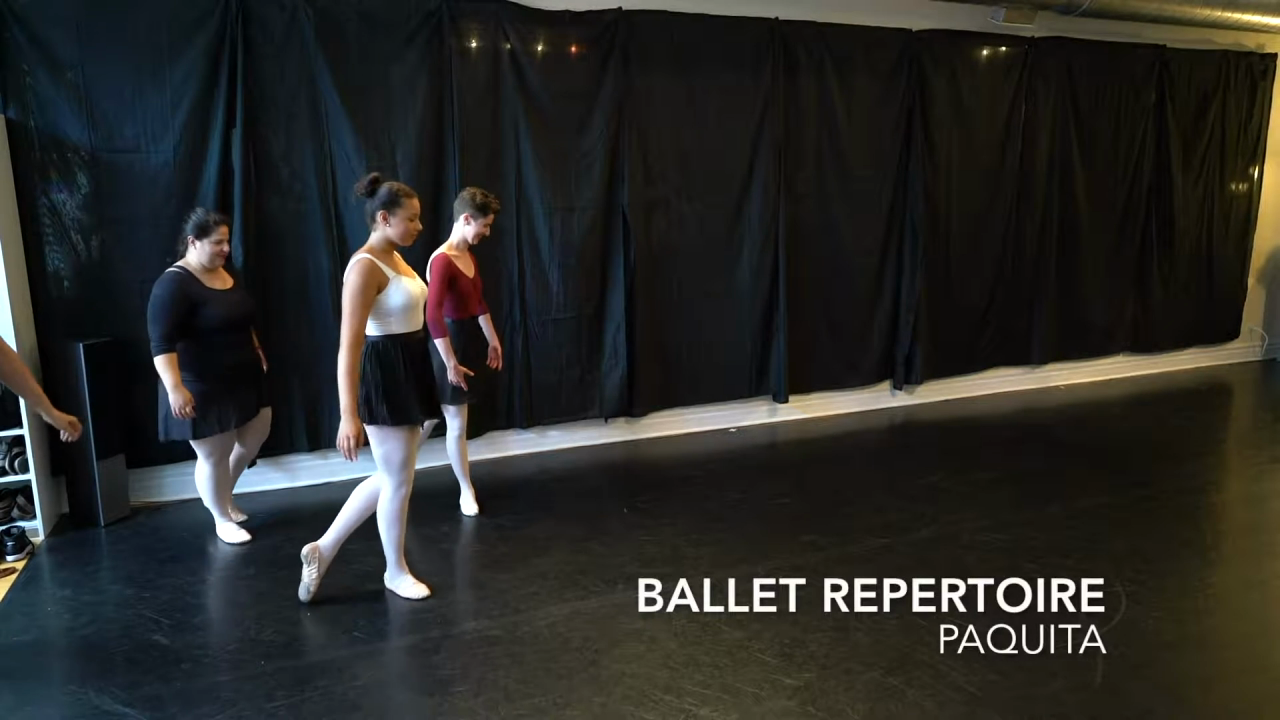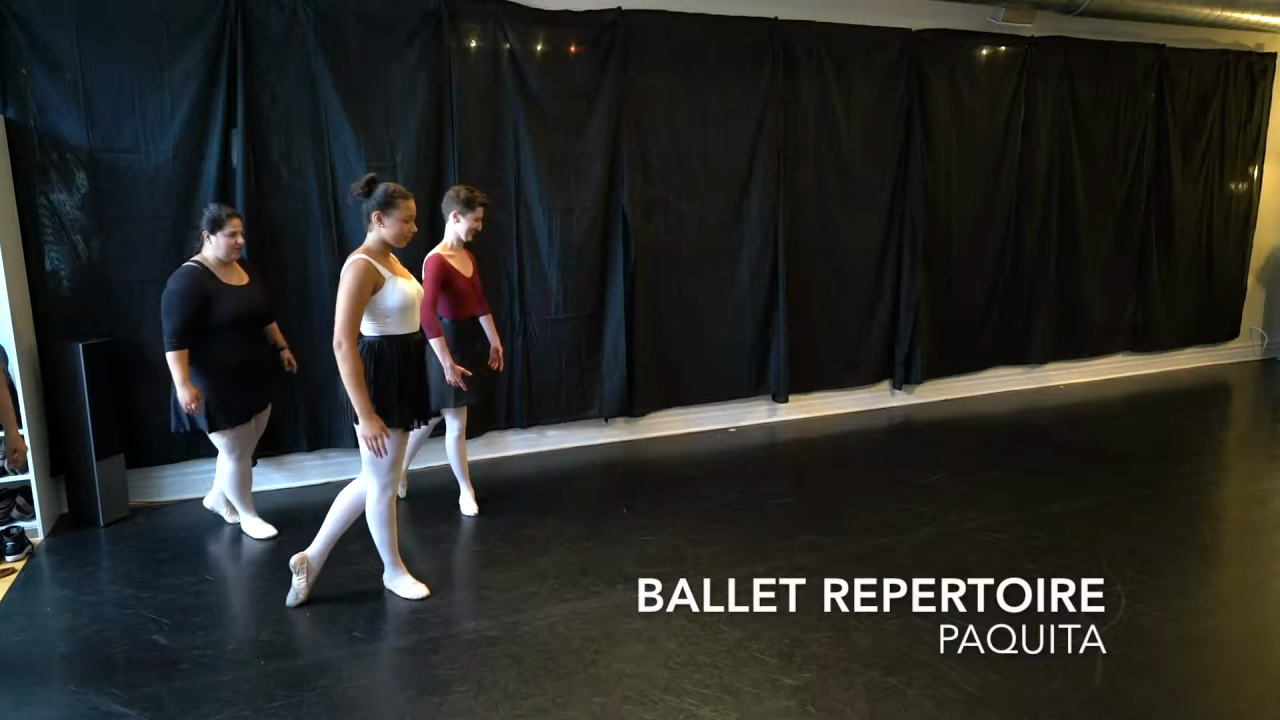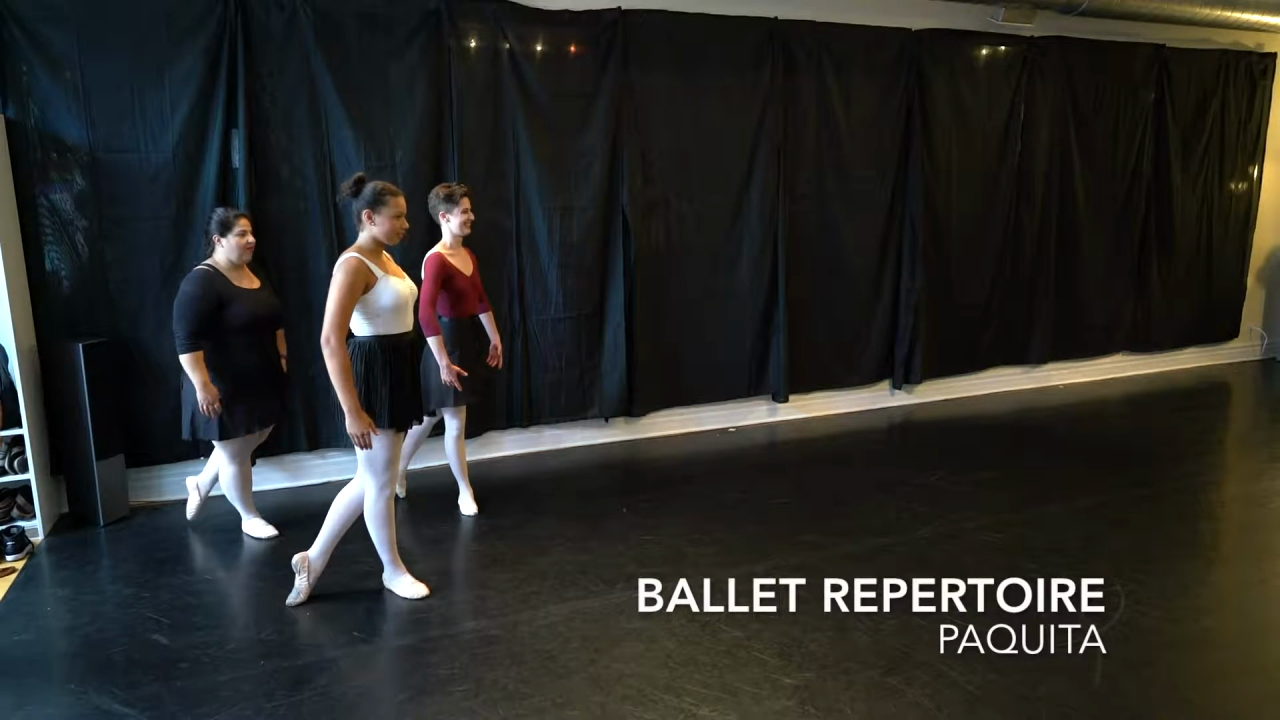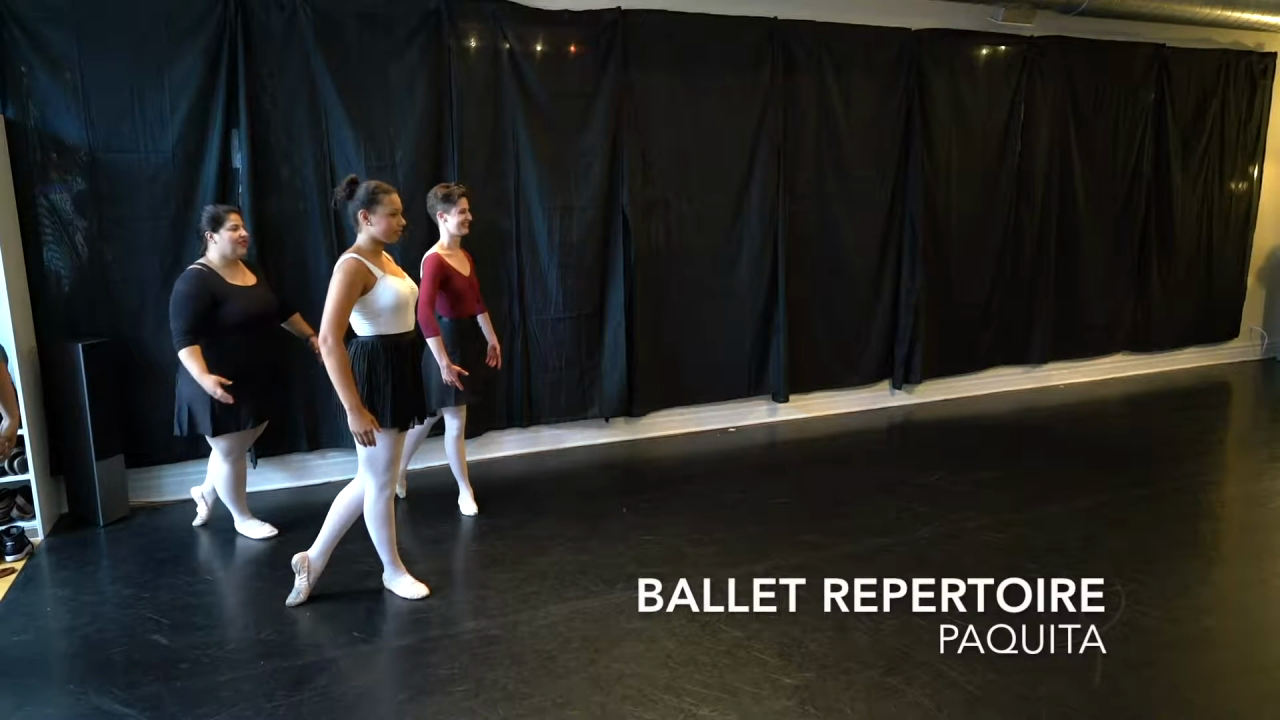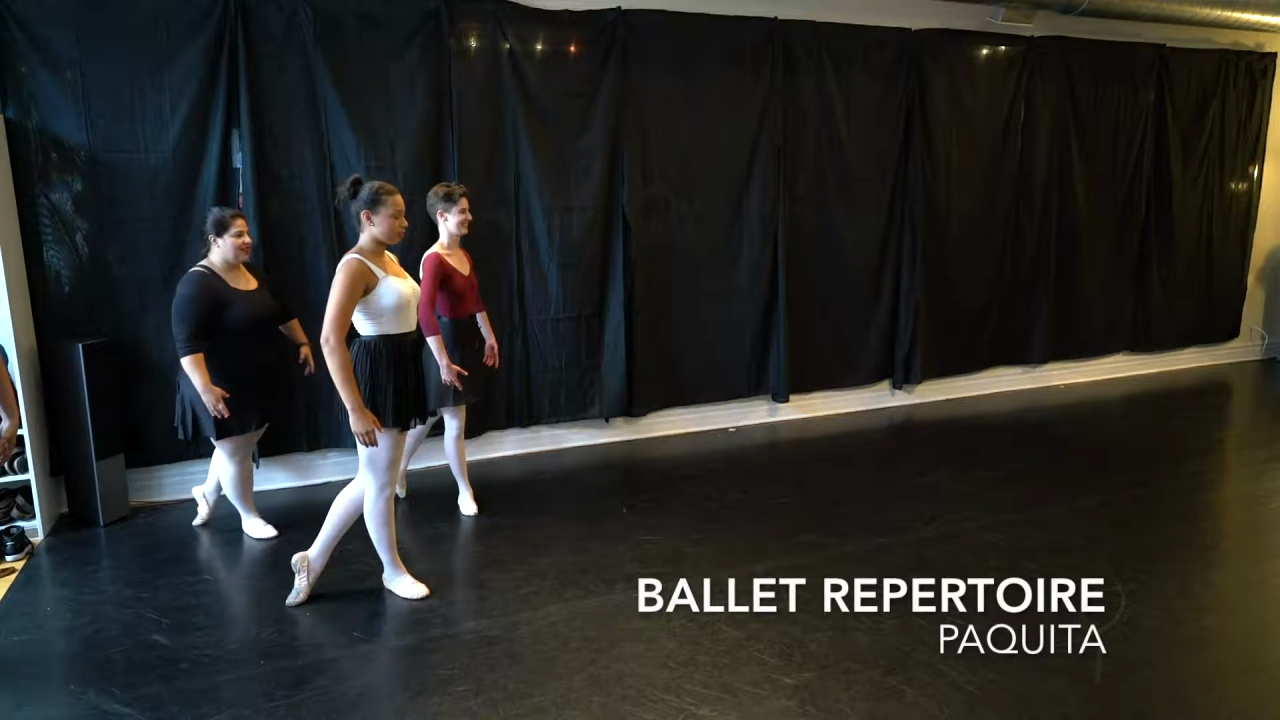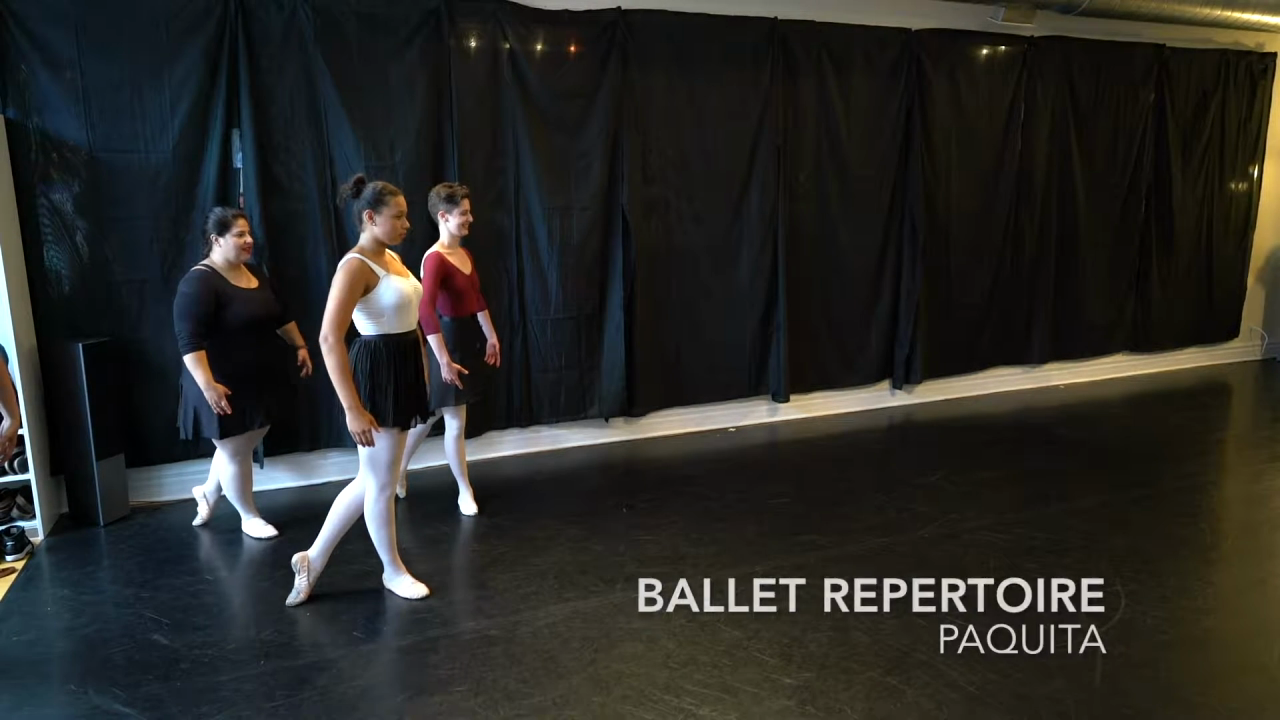
dt=0.5s
person 1, frame 1
left shoulder: (395, 257)
right shoulder: (366, 267)
right elbow: (350, 344)
left wrist: (417, 382)
right wrist: (349, 415)
left hip: (408, 371)
right hip: (384, 376)
left knee: (390, 476)
right knee: (398, 480)
left ankle: (323, 549)
right ankle: (395, 570)
person 1, frame 2
left shoulder: (390, 259)
right shoulder: (362, 267)
right elbow: (344, 343)
right wrist: (365, 413)
left hip: (402, 372)
right hip: (378, 376)
left knee: (373, 478)
right knee: (382, 482)
left ankle: (312, 558)
right ankle: (394, 570)
person 1, frame 3
left shoulder: (384, 258)
right shoulder: (354, 265)
right elbow: (332, 340)
left wrist: (402, 380)
right wrist: (352, 411)
left hip: (396, 371)
right hip: (373, 374)
left knee: (370, 479)
right knee: (380, 482)
left ankle: (313, 560)
right ankle: (393, 570)
person 1, frame 4
left shoulder: (386, 258)
right shoulder: (353, 266)
right elbow: (329, 340)
left wrist: (406, 380)
right wrist: (354, 408)
left hip: (399, 370)
right hip: (375, 374)
left knee: (370, 479)
right knee: (380, 483)
left ankle: (313, 559)
right ankle: (393, 570)
person 1, frame 5
left shoulder: (390, 258)
right shoulder: (356, 266)
right elbow: (331, 340)
left wrist: (410, 379)
right wrist: (356, 408)
left hip: (401, 369)
right hip: (376, 373)
left knee: (371, 478)
right knee: (380, 483)
left ankle: (314, 559)
right ankle: (393, 570)
person 1, frame 6
left shoulder: (393, 258)
right shoulder: (355, 267)
right elbow: (330, 338)
left wrist: (422, 373)
right wrist: (353, 408)
left hip: (403, 369)
right hip: (377, 373)
left knee: (370, 479)
right knee: (381, 483)
left ankle: (313, 559)
right ankle: (392, 570)
person 2, frame 1
left shoulder: (225, 271)
right shoulder: (174, 285)
right elbow: (161, 343)
left wrist: (257, 350)
right wrist: (175, 387)
left hip: (245, 379)
right hip: (204, 388)
left knee: (255, 439)
right knee: (215, 456)
left ankle: (221, 496)
right ankle: (223, 519)
person 2, frame 2
left shoulder: (244, 269)
right shoulder: (190, 280)
left elbow: (265, 315)
right elbow: (174, 338)
left wrist: (282, 347)
right wrist: (183, 384)
left hip: (254, 376)
right hip: (215, 384)
left knee: (246, 444)
right knee: (236, 451)
left ankle: (217, 496)
right ankle: (249, 517)
person 2, frame 3
left shoulder: (252, 274)
right shoulder: (202, 282)
left elbow: (273, 320)
right elbow: (187, 340)
left wrist: (282, 356)
right wrist: (202, 385)
left hip: (261, 380)
right hip: (225, 387)
left knee: (247, 443)
right knee: (236, 454)
left ankle: (202, 483)
right ankle: (249, 517)
person 2, frame 4
left shoulder: (251, 270)
right shoulder: (196, 281)
left elbow: (281, 308)
right elbow: (184, 336)
left wrist: (310, 335)
right wrist: (202, 376)
left hip: (257, 380)
right hip: (222, 386)
left knee: (239, 445)
right knee: (230, 452)
left ankle: (207, 493)
right ankle: (242, 518)
person 2, frame 5
left shoulder: (252, 272)
right shoulder: (198, 284)
left elbow: (280, 311)
right elbow: (187, 342)
left wrist: (302, 343)
right wrist: (204, 387)
left hip: (258, 382)
right hip: (224, 388)
left knee: (241, 446)
right knee: (236, 452)
left ankle: (208, 492)
right ankle: (249, 517)
person 2, frame 6
left shoulder: (254, 273)
right shoulder: (199, 283)
left elbow: (281, 313)
right elbow: (190, 341)
left wrist: (299, 346)
right wrist: (207, 384)
left hip: (261, 381)
right hip: (225, 388)
left knee: (243, 446)
right knee: (235, 451)
left ankle: (208, 492)
right ankle: (249, 517)
person 3, frame 1
left shoulder: (469, 256)
right shoulder: (442, 260)
right elbow: (433, 316)
left wrist: (492, 340)
right wrist: (450, 363)
left hip: (470, 339)
right hip: (449, 342)
right knee: (457, 423)
right ankle: (466, 491)
person 3, frame 2
left shoulder: (469, 256)
right shoulder: (436, 261)
left elbow: (480, 302)
right elbow: (427, 316)
left wrist: (494, 341)
right wrist: (447, 362)
left hip: (471, 340)
right hip: (449, 341)
left knee: (432, 415)
right knee: (456, 424)
left ankle: (399, 472)
right ankle: (466, 491)
person 3, frame 3
left shoulder: (469, 255)
right shoulder: (436, 260)
left elbow: (481, 300)
right elbow: (426, 314)
left wrist: (494, 338)
right wrist: (443, 361)
left hip: (470, 338)
right hip: (448, 340)
left knee: (431, 415)
right knee: (455, 424)
left ankle: (397, 472)
right ankle: (465, 492)
person 3, frame 4
left shoulder: (465, 256)
right shoulder: (434, 260)
left elbow: (477, 301)
right elbow: (424, 314)
left wrist: (491, 338)
right wrist: (443, 361)
left hip: (469, 339)
right hip: (447, 341)
left knee: (430, 415)
right knee: (456, 423)
left ankle: (398, 472)
right ankle: (465, 491)
person 3, frame 5
left shoulder: (465, 255)
right shoulder: (434, 260)
right elbow: (426, 313)
left wrist: (490, 338)
right wrist: (443, 361)
left hip: (468, 338)
right hip: (447, 340)
left knee: (430, 415)
right knee: (455, 424)
left ankle: (398, 472)
right ankle: (465, 491)
person 3, frame 6
left shoulder: (465, 254)
right shoulder: (435, 259)
left elbow: (477, 299)
right elbow: (426, 311)
left wrist: (491, 336)
right wrist: (443, 359)
left hip: (469, 337)
right hip: (448, 339)
right knee: (456, 423)
left ankle: (398, 472)
right ankle: (465, 491)
